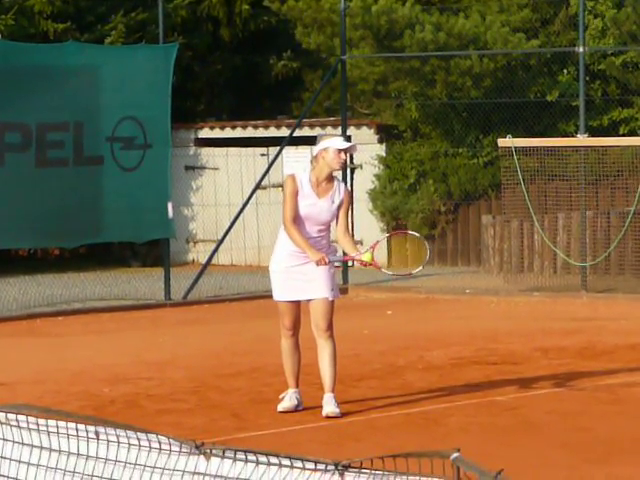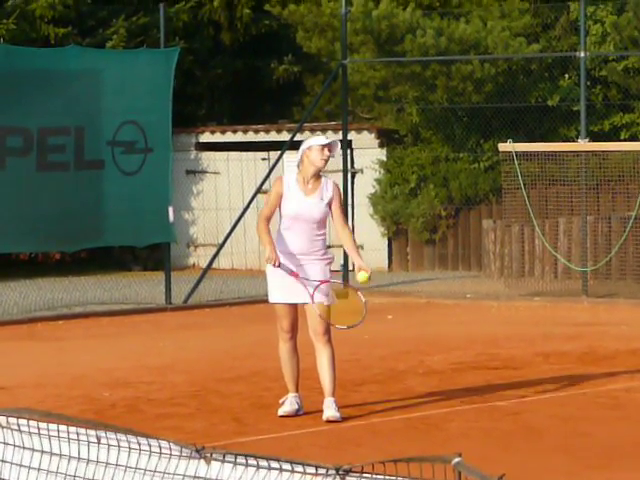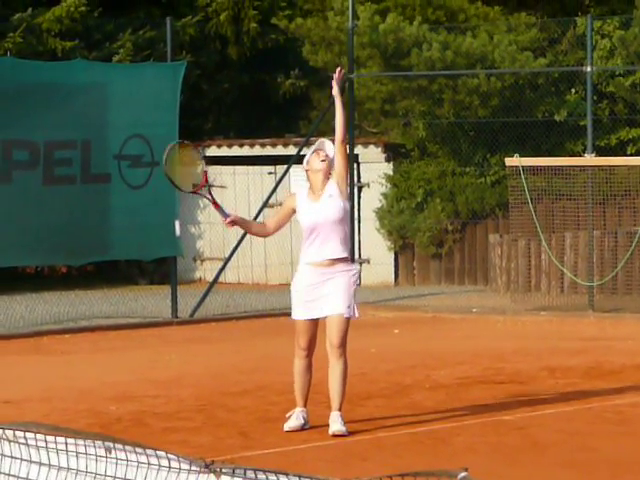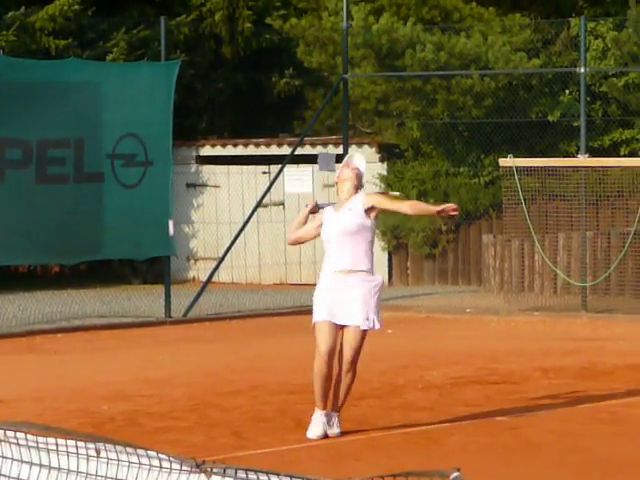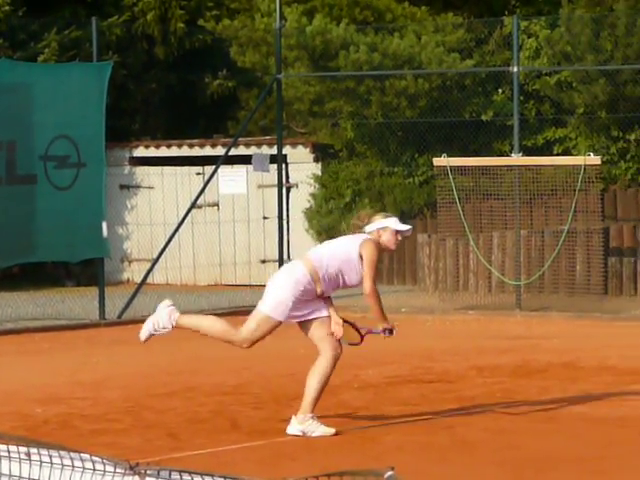
dt=0.5s
person 1, frame 1
left shoulder: (342, 192)
right shoulder: (294, 181)
left elbow: (342, 232)
right elbow: (289, 223)
left wrist: (359, 254)
right wrist: (310, 251)
left hip: (320, 265)
right hip: (287, 262)
left knee: (324, 331)
right knee: (289, 331)
left ankle: (329, 397)
right ankle: (293, 393)
person 1, frame 2
left shoulder: (331, 188)
right shoulder: (283, 184)
left elbow: (342, 228)
right elbow: (263, 220)
left wrist: (358, 260)
right wrist: (269, 247)
left hip: (315, 267)
right hip: (283, 266)
left knee: (322, 335)
right knee: (286, 334)
left ankle: (330, 401)
right ankle: (293, 397)
person 1, frame 3
left shoulder: (339, 185)
right shoulder: (297, 200)
left elbow: (340, 139)
right elbow: (267, 229)
left wrist: (338, 95)
right wrist: (240, 221)
left hip: (340, 276)
right hip: (309, 277)
left knee: (336, 348)
right knee: (303, 350)
left ankle: (336, 416)
right ankle: (301, 412)
person 1, frame 4
left shoulder: (366, 200)
right shoulder: (328, 216)
left elbow: (403, 206)
right elbow: (292, 237)
left wrist: (437, 209)
right wrist: (307, 212)
left hip: (361, 286)
right hip: (330, 287)
left knee: (350, 358)
right knee: (324, 353)
left ankle: (335, 414)
right ankle: (319, 412)
person 1, frame 5
left shoulder: (354, 250)
right shoulder: (370, 243)
right elbow: (369, 288)
left wrist: (334, 316)
right wrist: (382, 321)
left hip: (306, 294)
right hip: (293, 285)
left knee: (332, 351)
right knee: (241, 337)
left ankle: (303, 418)
right ankle: (172, 317)
